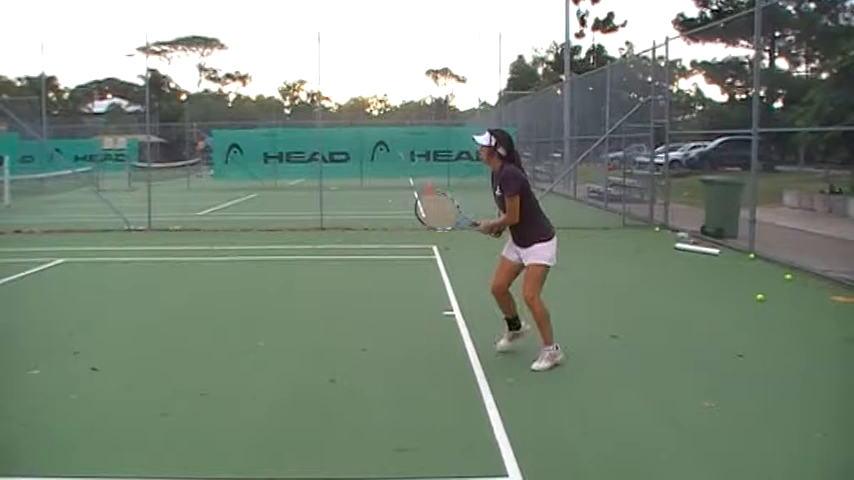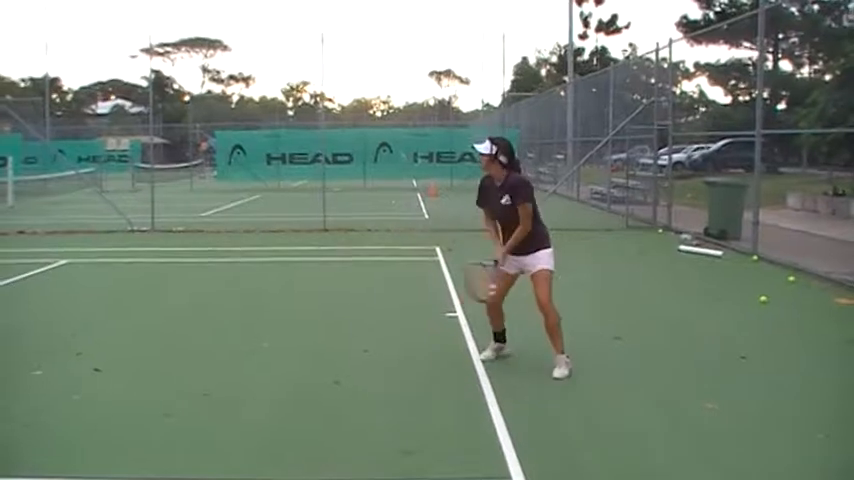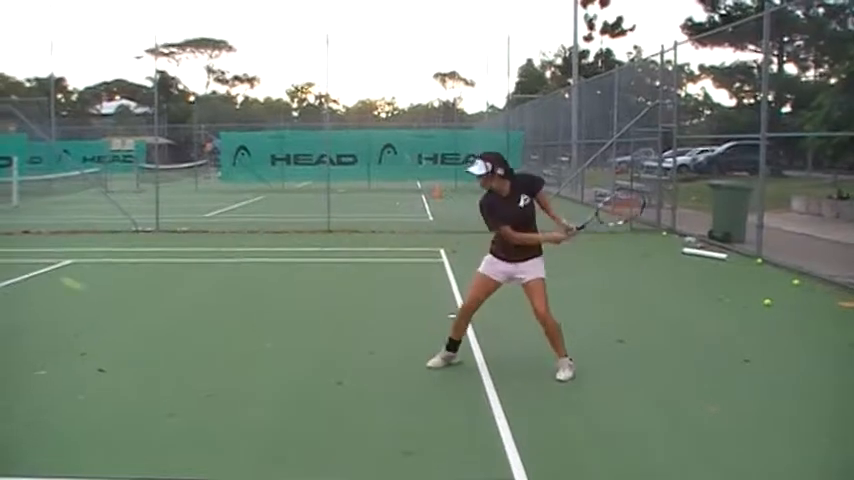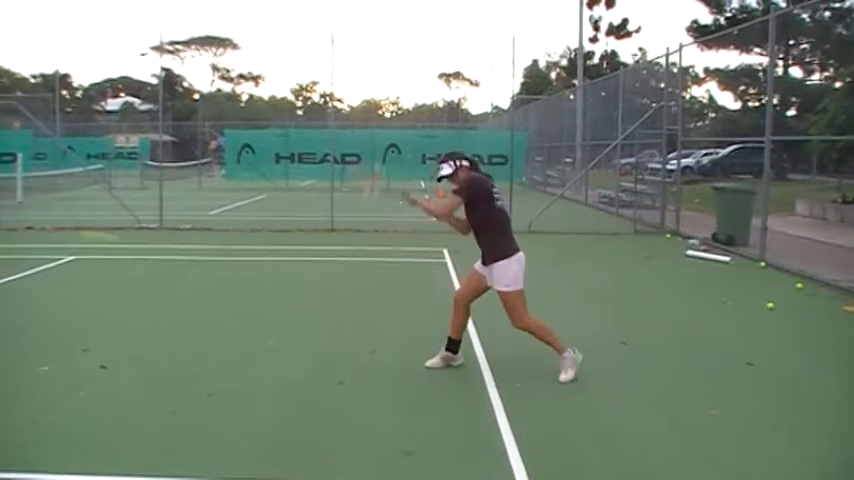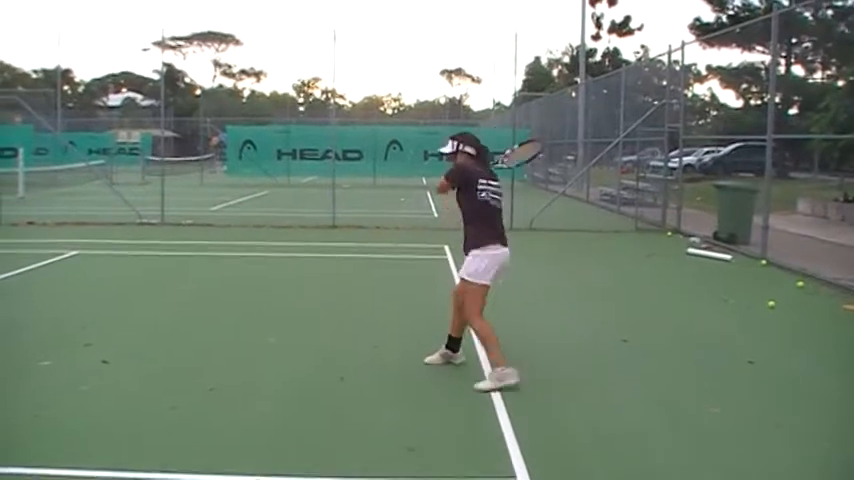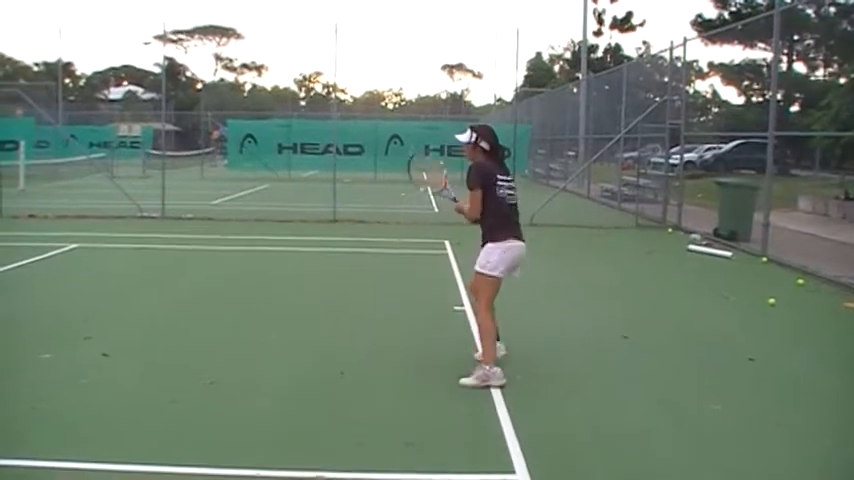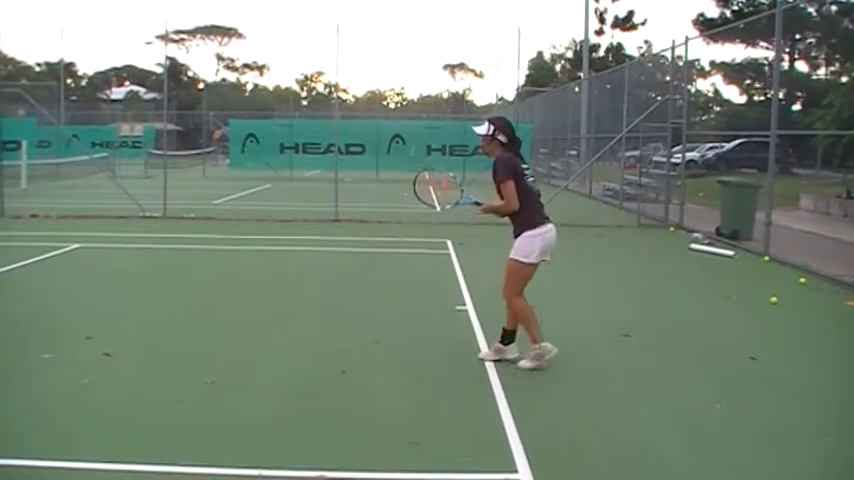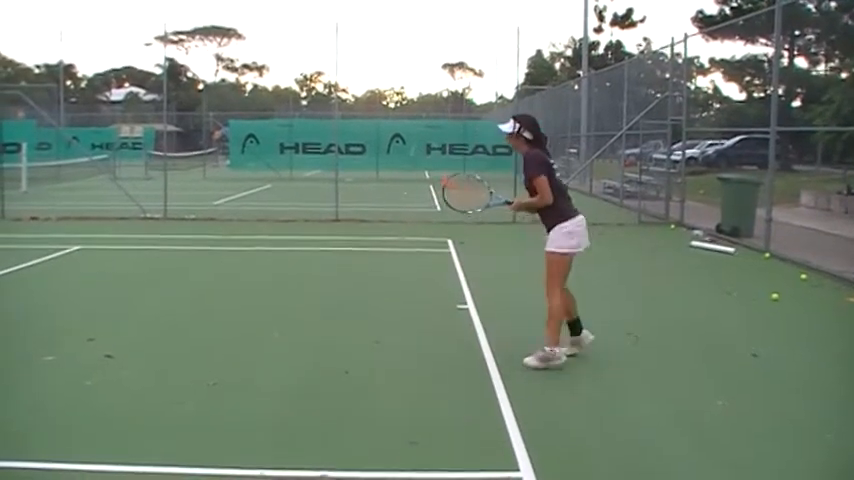
dt=0.3s
person 1, frame 1
left shoulder: (510, 175)
right shoulder: (496, 174)
left elbow: (513, 217)
left wrist: (490, 225)
right wrist: (497, 225)
left hip: (540, 241)
right hip: (518, 242)
left knee: (530, 296)
right knee: (497, 287)
left ankle: (552, 350)
right ankle: (515, 328)
person 1, frame 2
left shoulder: (519, 184)
right shoulder: (486, 184)
left elbow: (525, 226)
right elbow: (489, 219)
left wrist: (504, 250)
right wrist: (498, 246)
left hip: (537, 251)
right hip: (510, 252)
left knee: (544, 303)
right knee: (492, 300)
left ankle: (561, 358)
right ankle: (499, 343)
person 1, frame 3
left shoulder: (525, 182)
right shoulder: (487, 203)
left elbow: (543, 201)
right elbow: (510, 237)
left wrist: (559, 221)
right wrist: (549, 238)
left hip: (529, 260)
right hip: (497, 260)
left knee: (542, 313)
right knee: (467, 308)
left ankle: (564, 360)
right ankle: (450, 352)
person 1, frame 4
left shoulder: (476, 183)
right shoulder: (465, 192)
left elbow: (442, 210)
right elbow: (465, 229)
left wrist: (419, 202)
right wrist: (448, 217)
left hip: (506, 261)
right hip: (489, 260)
left knee: (521, 320)
right knee: (460, 299)
left ankle: (567, 355)
right ankle: (451, 353)
person 1, frame 5
left shoulder: (463, 171)
right shoulder: (491, 176)
left elbow: (440, 188)
left hip: (484, 251)
right hip: (498, 250)
left knee: (473, 315)
right knee: (460, 297)
left ankle: (503, 371)
right ankle: (451, 351)
person 1, frame 6
left shoulder: (478, 169)
right shoulder: (502, 170)
left elbow: (474, 215)
left wrist: (462, 208)
right wrist: (471, 208)
left hip: (499, 245)
right hip: (515, 244)
left knee: (481, 306)
right knee: (478, 290)
left ankle: (490, 369)
right ankle: (494, 344)
person 1, frame 7
left shoulder: (502, 162)
right shoulder: (515, 159)
left elbow: (512, 205)
left wrist: (489, 208)
right wrist: (495, 208)
left hip: (532, 234)
right hip: (541, 229)
left knee: (511, 293)
right knee: (514, 292)
left ankle: (540, 347)
right ankle: (504, 346)
person 1, frame 8
left shoulder: (531, 158)
right shoulder: (540, 155)
left elbow: (546, 199)
left wrist: (522, 204)
right wrist: (526, 204)
left hip: (564, 227)
right hip: (570, 223)
left knee: (553, 289)
right knee: (558, 286)
left ankle: (552, 350)
right ankle: (578, 335)
